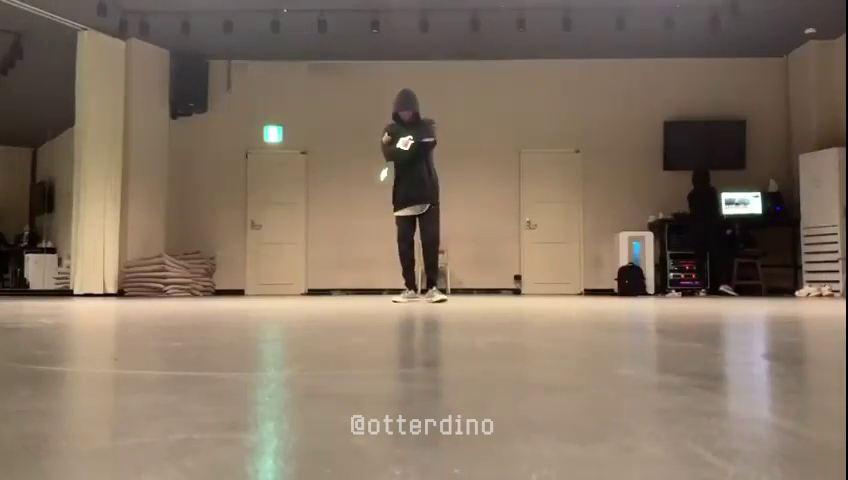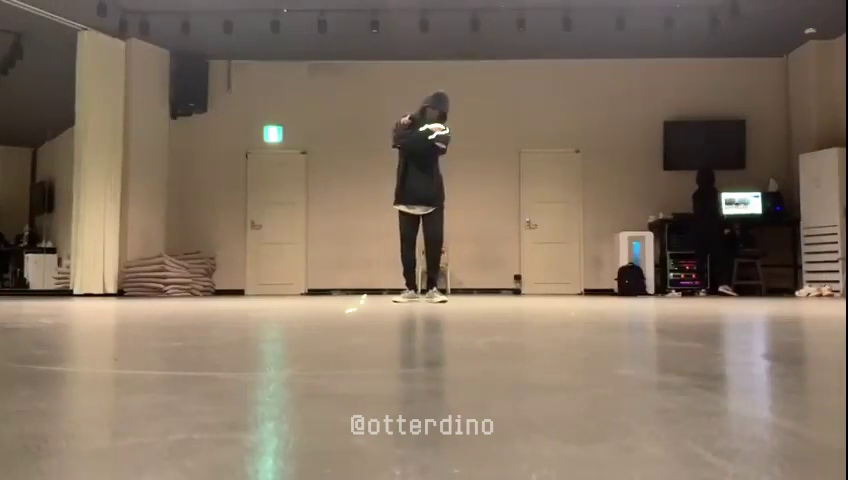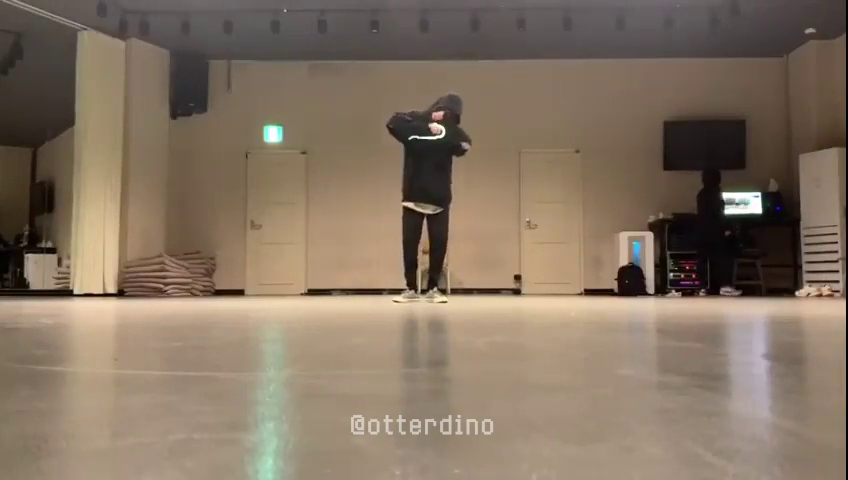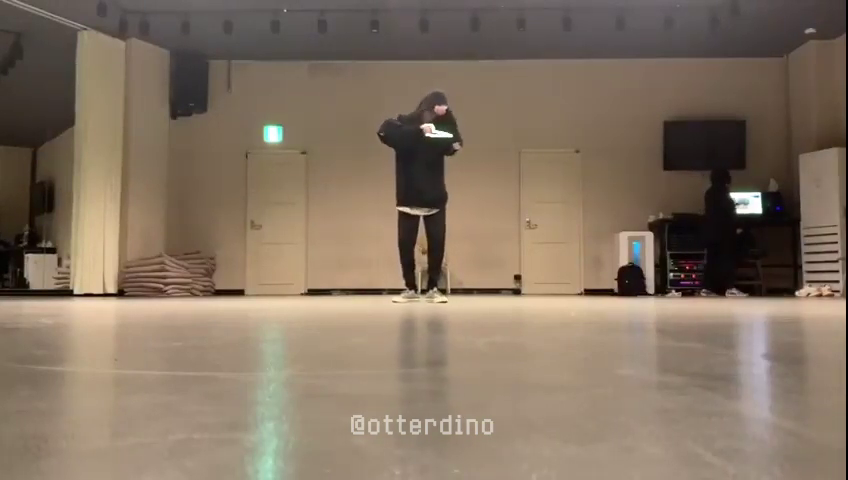
dt=0.5s
person 1, frame 1
left shoulder: (426, 125)
right shoulder: (391, 130)
left elbow: (428, 143)
right elbow: (390, 154)
left wrist: (402, 142)
right wrist: (402, 145)
left hip: (427, 193)
right hip: (403, 195)
left knee: (431, 240)
right knee: (404, 241)
left ankle: (432, 287)
right ankle: (410, 288)
person 1, frame 2
left shoulder: (440, 130)
right shoulder: (407, 123)
left elbow: (439, 146)
right elbow: (400, 142)
left wrist: (414, 127)
right wrist: (426, 133)
left hip: (432, 195)
right hip: (408, 193)
left knee: (435, 241)
right knee: (407, 241)
left ankle: (432, 288)
right ankle: (410, 288)
person 1, frame 3
left shoulder: (450, 130)
right shoulder: (417, 120)
left elbow: (464, 146)
right elbow: (393, 123)
left wrist: (449, 122)
right wrist: (425, 128)
left hip: (439, 196)
right hip: (414, 194)
left knee: (439, 242)
right knee: (409, 242)
left ankle: (433, 288)
right ankle: (411, 288)
person 1, frame 4
left shoulder: (441, 128)
right shoulder: (405, 123)
left elbow: (454, 145)
right elbow: (384, 132)
left wrist: (447, 117)
right wrist: (418, 131)
left hip: (435, 196)
right hip: (409, 196)
left knee: (437, 242)
right knee: (405, 242)
left ankle: (432, 288)
right ankle: (410, 288)
person 2, frame 1
left shoulder: (692, 195)
right shoulder: (711, 192)
right elbow: (716, 213)
right wrist: (724, 228)
left hip: (698, 232)
right hip: (712, 230)
left knee: (702, 259)
right knee: (722, 256)
right ankle: (724, 284)
person 2, frame 2
left shoulder: (696, 195)
right shoulder: (713, 192)
right elbow: (716, 212)
right wrist: (724, 228)
left hip: (699, 231)
right hip: (713, 230)
left knee: (703, 259)
right knee: (722, 257)
right ankle: (723, 284)
person 2, frame 3
left shoulder: (701, 194)
right shoulder: (715, 193)
right elbow: (718, 213)
right wrist: (725, 229)
left hip: (703, 231)
right hip: (715, 231)
left knee: (705, 259)
right knee: (723, 258)
left ankle: (706, 287)
right ankle: (724, 286)
person 2, frame 4
left shoulder: (709, 193)
right shoulder: (723, 193)
right elbow: (729, 211)
right wrist: (735, 227)
left hip: (711, 231)
right hip: (723, 231)
left knee: (712, 260)
right knee: (728, 259)
left ankle: (708, 288)
right ankle: (730, 288)
